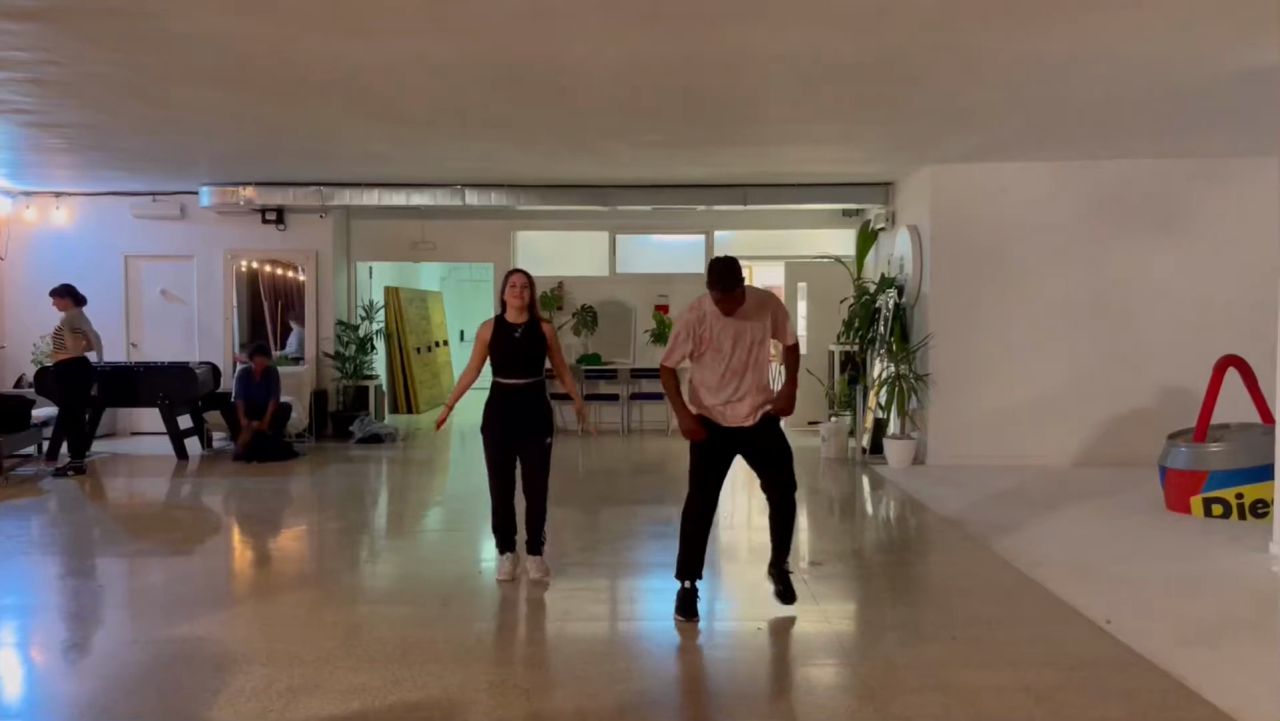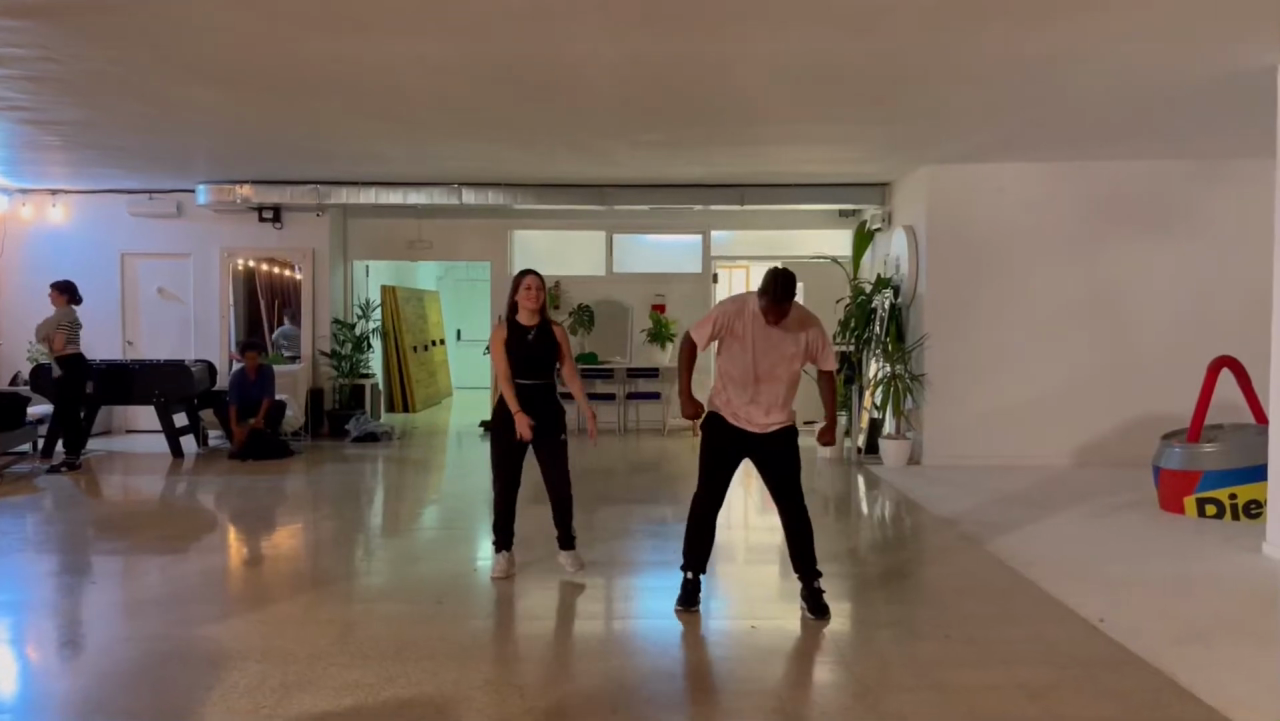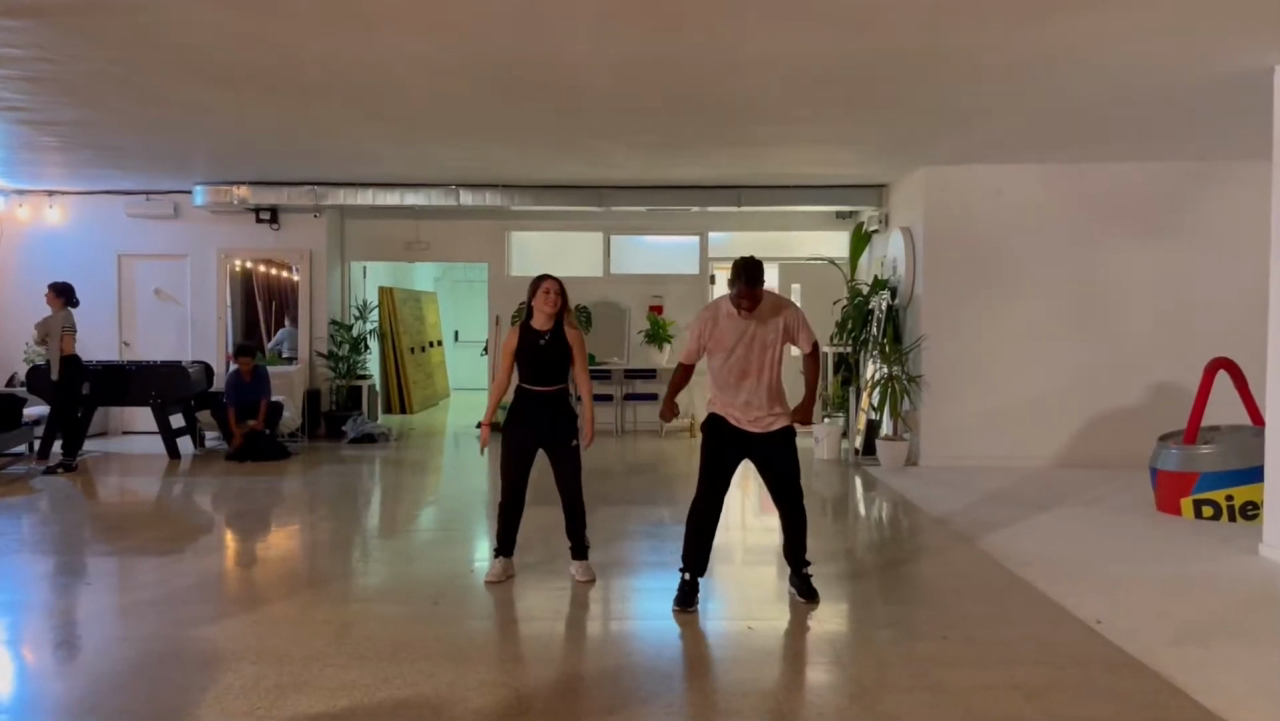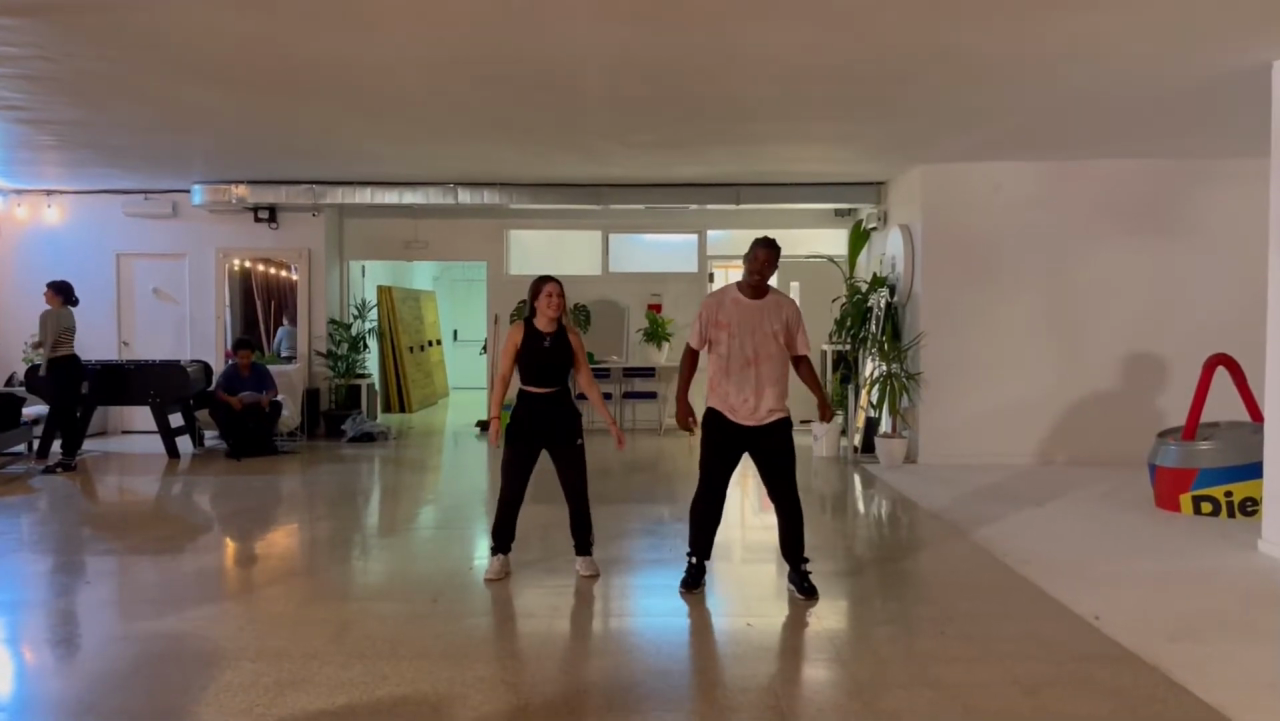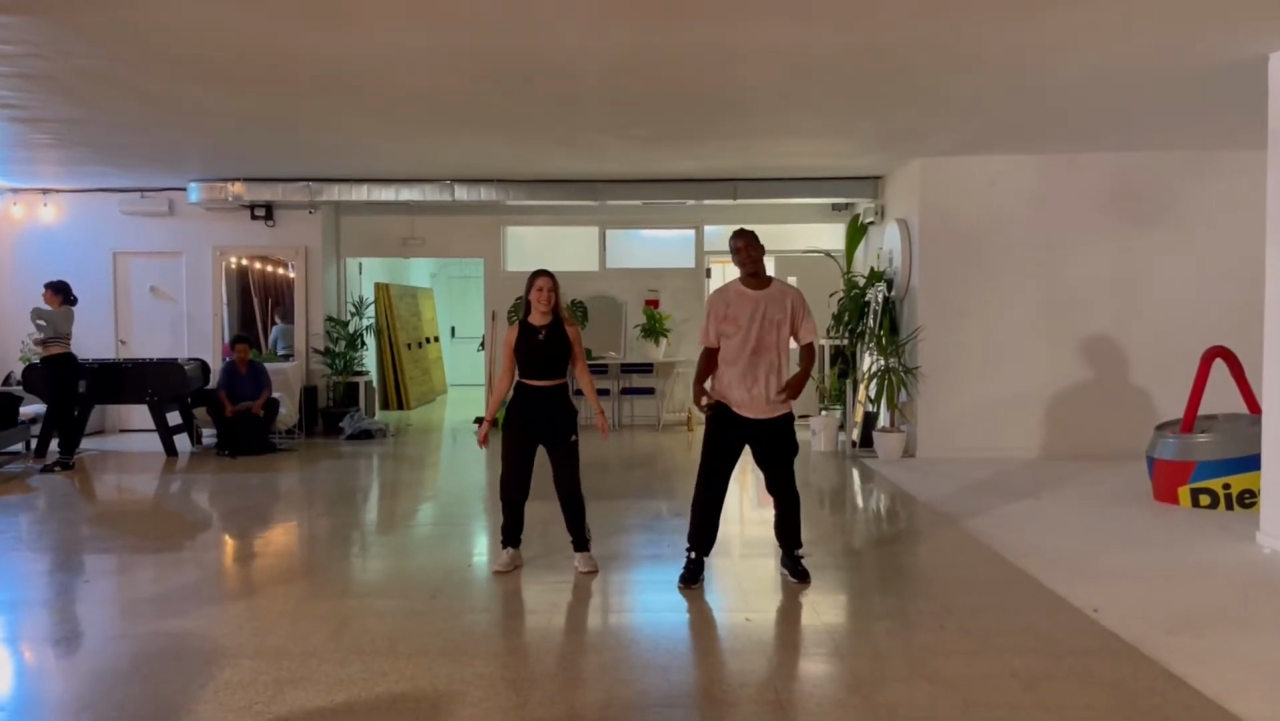
dt=0.5s
person 1, frame 1
left shoulder: (767, 305)
right shoulder: (693, 317)
left elbow: (790, 344)
right elbow: (668, 367)
left wrist: (789, 388)
right wrist: (682, 413)
left hip: (759, 417)
right hip: (709, 421)
left knee: (783, 492)
right knee: (700, 504)
left ankle: (779, 566)
right ankle: (687, 585)
person 1, frame 2
left shoulder: (808, 325)
right shoulder: (732, 309)
left elbow: (826, 370)
right elbow: (690, 341)
left wrist: (831, 422)
right wrist: (685, 395)
left hip: (777, 428)
right hip: (725, 420)
left knee: (793, 506)
right knee: (706, 500)
left ankle: (810, 585)
right ankle: (691, 577)
person 1, frame 3
left shoulder: (785, 311)
right shoulder: (709, 316)
left elbow: (811, 351)
right elbow: (687, 363)
left wrist: (808, 400)
right wrist: (669, 398)
left hip: (774, 424)
right hip: (724, 422)
left knee: (791, 501)
right knee: (707, 501)
left ankle: (799, 572)
right ankle: (689, 579)
person 1, frame 4
left shoulder: (786, 308)
right shoulder: (715, 303)
left elbow: (799, 358)
right elbow: (692, 351)
left wrist: (821, 398)
right wrist: (681, 400)
left hip: (772, 418)
right hip: (722, 416)
left knee: (786, 496)
right knee: (709, 494)
left ankle: (797, 569)
right ankle: (696, 564)
person 1, frame 5
left shoulder: (790, 297)
right shoulder: (721, 298)
left elbow: (809, 347)
right elbow: (708, 349)
left wrist: (803, 375)
right wrist: (698, 383)
left hip: (774, 410)
right hip: (727, 409)
left knee: (783, 487)
right knee: (709, 485)
left ankle: (791, 554)
right ankle: (696, 558)
person 2, frame 1
left shoulder: (544, 329)
right shoulder: (490, 329)
left elbow: (561, 368)
right elbow: (472, 370)
left wrist: (577, 401)
right wrist: (449, 406)
left hip: (535, 410)
right hip: (499, 410)
left knee: (536, 486)
right knee: (501, 487)
left ankle: (535, 553)
right ankle: (507, 552)
person 2, frame 2
left shoulder: (555, 331)
right shoulder: (502, 331)
left elbow: (570, 374)
right elbow: (503, 377)
left wrist: (588, 412)
right wrist: (516, 414)
left hip: (548, 410)
right hip: (511, 411)
left knee: (559, 483)
right knee: (505, 485)
left ankle: (567, 547)
right ankle: (503, 551)
person 2, frame 3
left shoulder: (570, 333)
right shoulder: (516, 335)
left elbow: (583, 379)
right elbow: (501, 381)
left wrist: (588, 418)
right wrist: (486, 423)
left hip: (560, 415)
right hip: (523, 415)
left knee: (571, 489)
right knee: (512, 490)
left ankle: (579, 558)
right ankle: (503, 557)
person 2, frame 4
left shoulder: (571, 337)
right shoulder: (518, 332)
left elbow: (586, 381)
right elbow: (502, 376)
left wrist: (610, 420)
right wrist: (494, 416)
left hip: (563, 416)
right hip: (526, 414)
left knee: (577, 489)
right knee: (511, 489)
left ankle: (584, 554)
right ankle: (500, 555)
person 2, frame 5
left shoulder: (568, 329)
right shoulder: (515, 331)
left elbow: (582, 372)
right elbow: (505, 377)
left wrist: (597, 410)
right wrist: (488, 417)
left hip: (559, 408)
right hip: (523, 408)
left knee: (568, 484)
right knee: (513, 484)
left ankle: (581, 550)
right ankle: (510, 548)
person 3, frame 1
left shoulder: (74, 319)
right shoulder: (75, 317)
left elbow: (75, 348)
right elbow: (92, 343)
left wrist: (67, 330)
left hip: (72, 370)
right hip: (71, 370)
left knee: (70, 416)
right knee: (72, 416)
left ankle: (77, 463)
right ankle: (77, 460)
person 3, frame 2
left shoulder: (64, 315)
right shoulder: (67, 313)
left elbow: (58, 345)
left wrist: (45, 340)
right wrist: (48, 339)
left hip: (69, 366)
right hip: (71, 365)
left knee: (66, 412)
right knee: (69, 412)
left ankle: (72, 459)
right ankle: (73, 457)
person 3, frame 3
left shoulder: (65, 317)
right shoulder: (55, 317)
left elbow: (67, 347)
left wrist: (48, 341)
right wrist: (42, 339)
left hip: (68, 369)
right hip: (60, 369)
left knee: (66, 414)
right knee: (62, 413)
left ankle: (69, 461)
right ankle: (68, 458)
person 3, frame 4
left shoulder: (62, 314)
right shoulder: (56, 314)
left elbow: (52, 340)
left wrist: (42, 343)
right wrist: (40, 343)
left hip: (65, 367)
right hip: (60, 367)
left knee: (65, 413)
right knee: (61, 413)
left ankle: (68, 460)
right ankle: (68, 458)
person 3, frame 5
left shoulder: (65, 312)
right shoulder: (56, 315)
right elbow: (51, 340)
right wrist: (40, 341)
left hip: (62, 364)
right hip: (56, 365)
left knee: (62, 411)
right knee: (60, 412)
left ankle: (66, 458)
right ankle: (66, 457)
